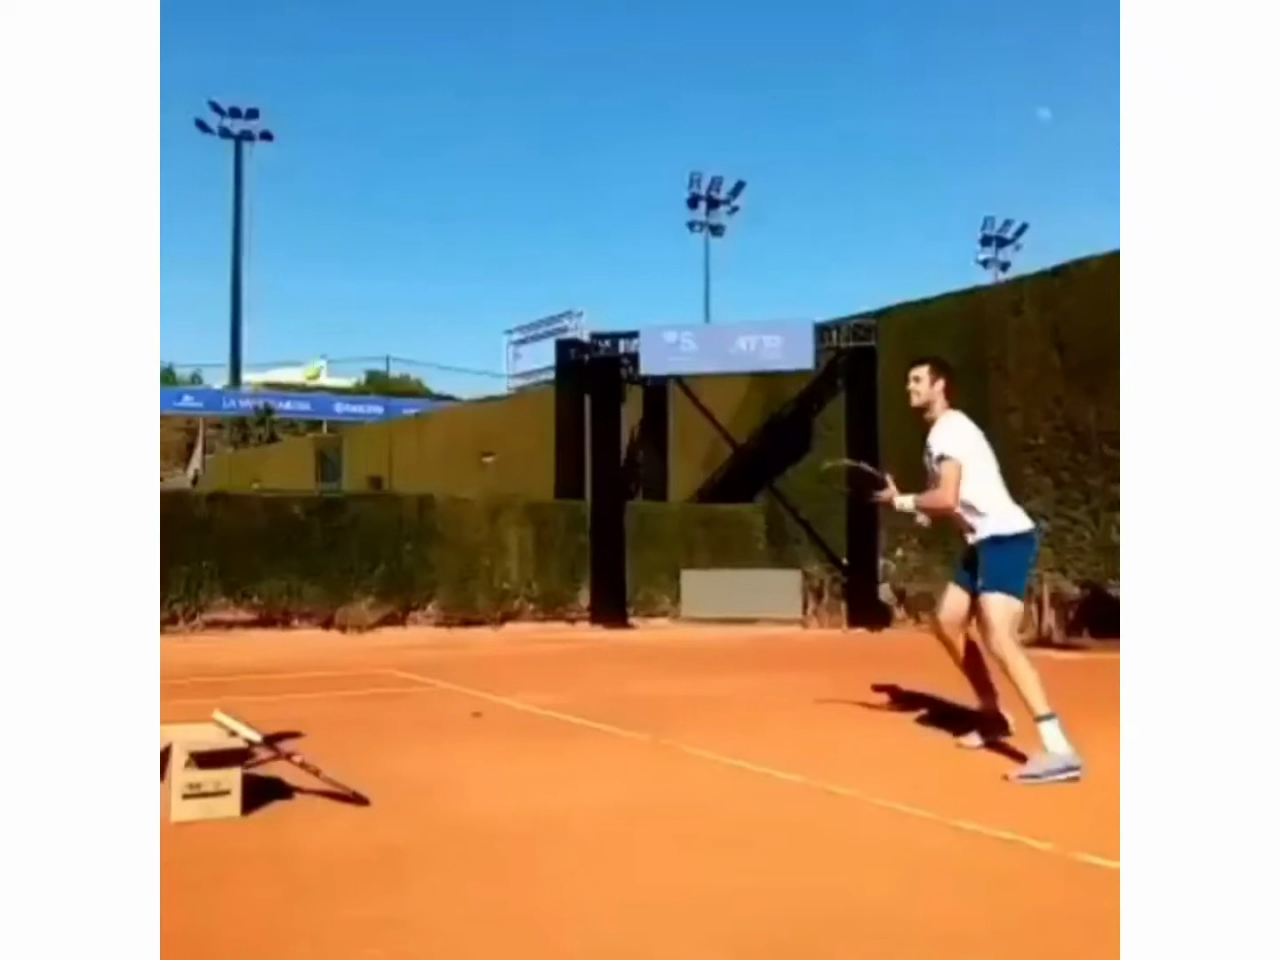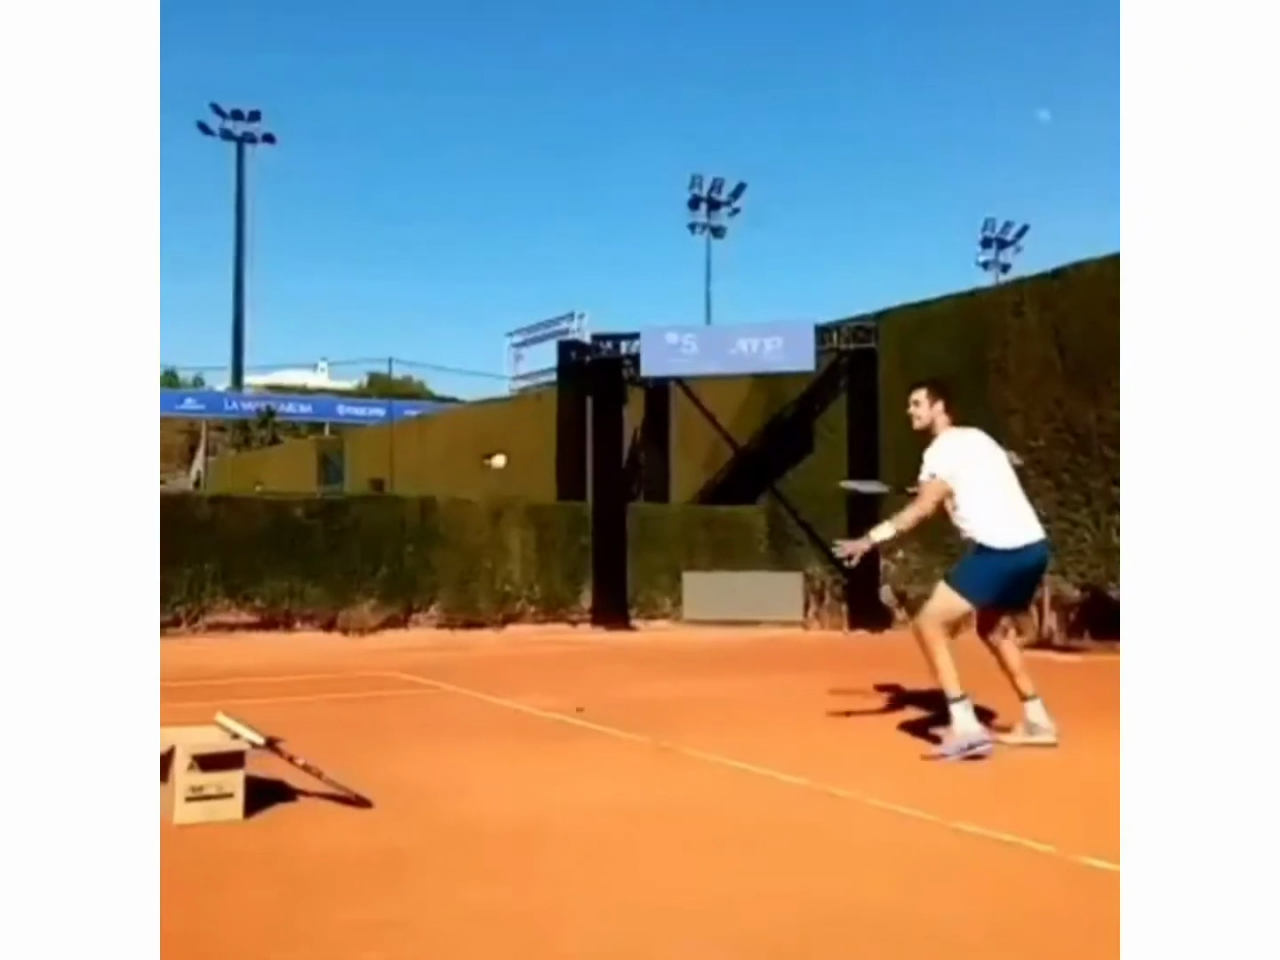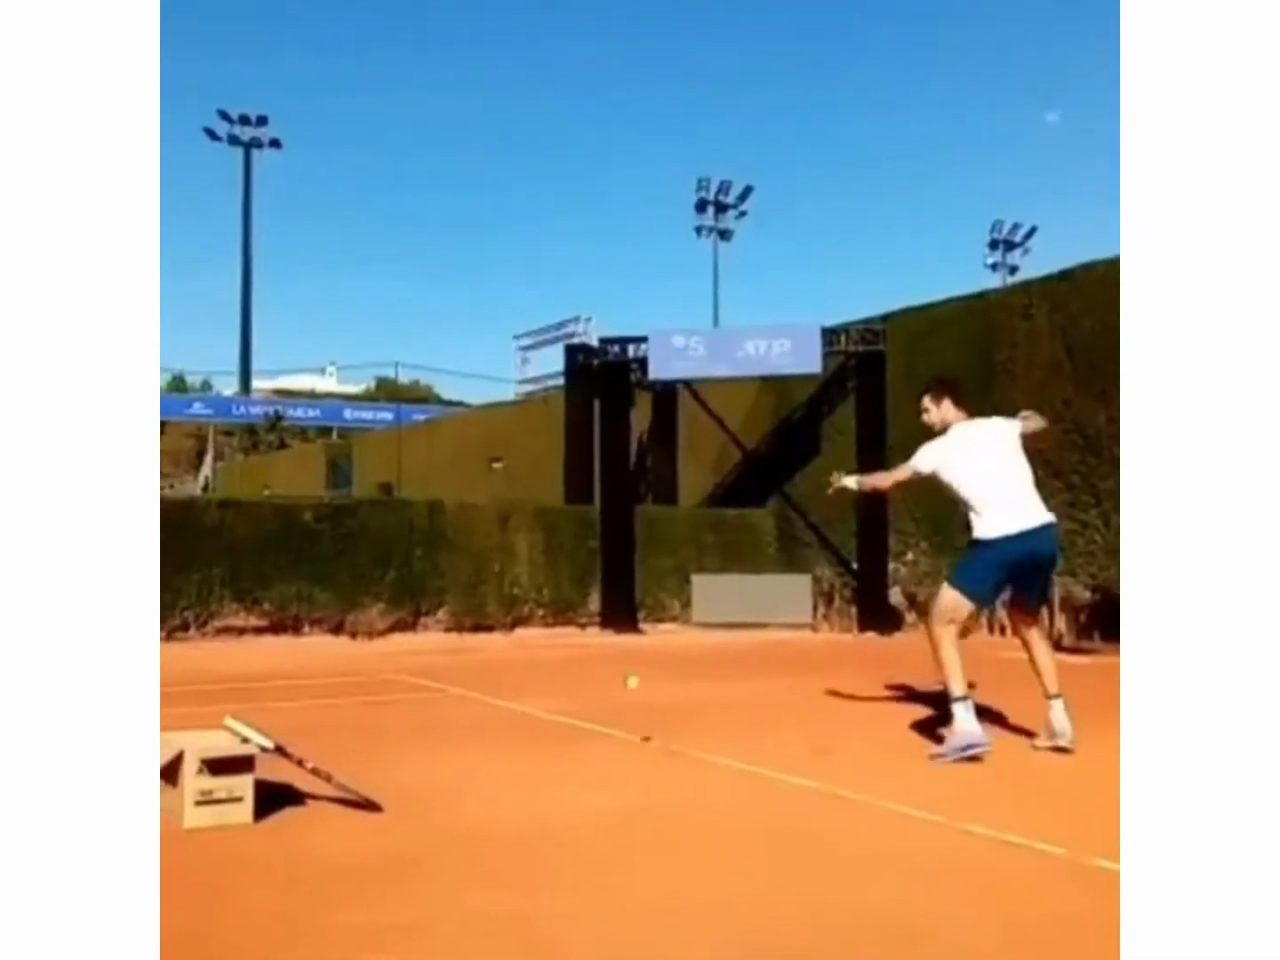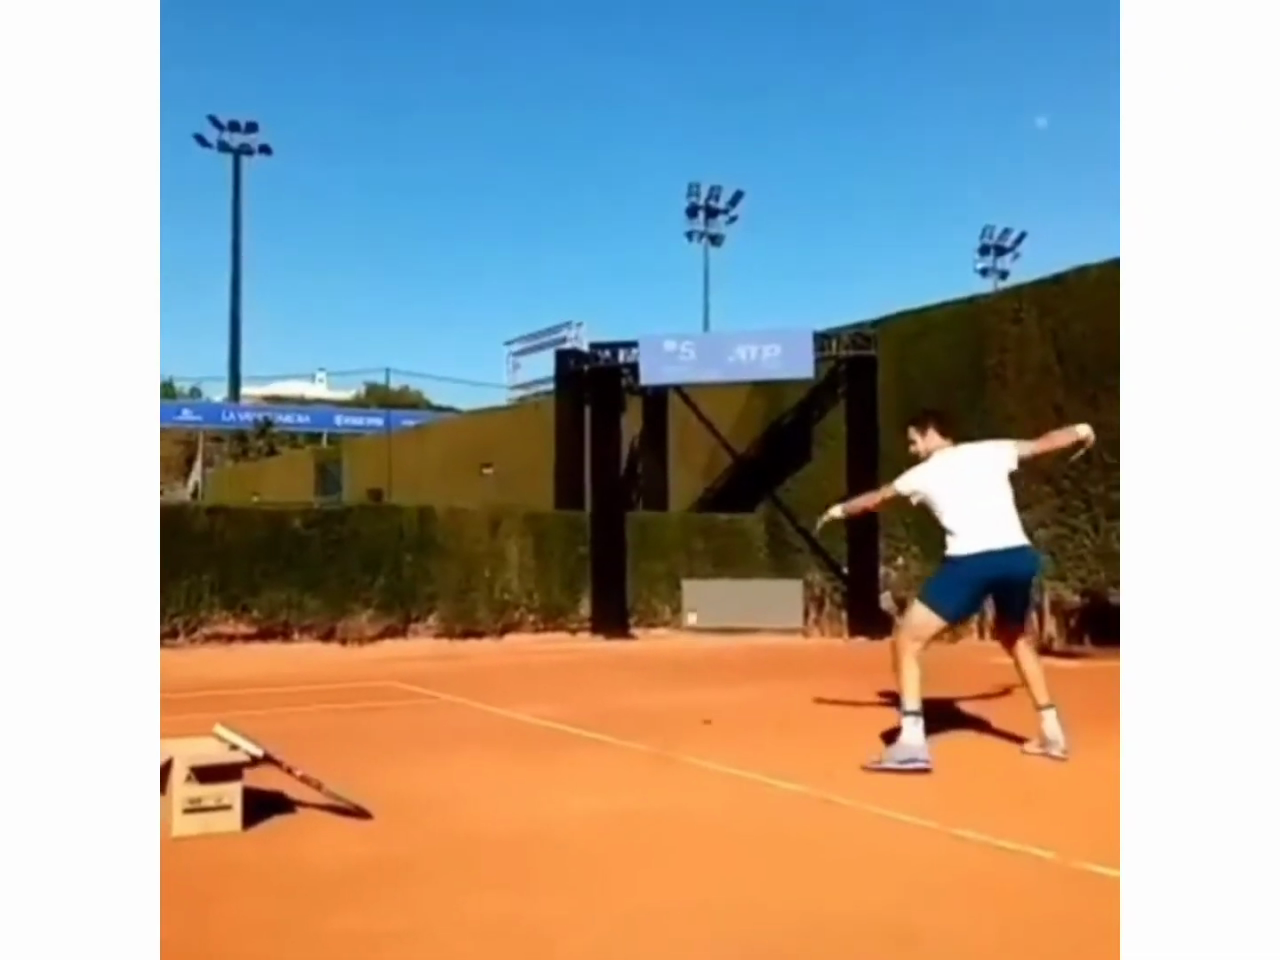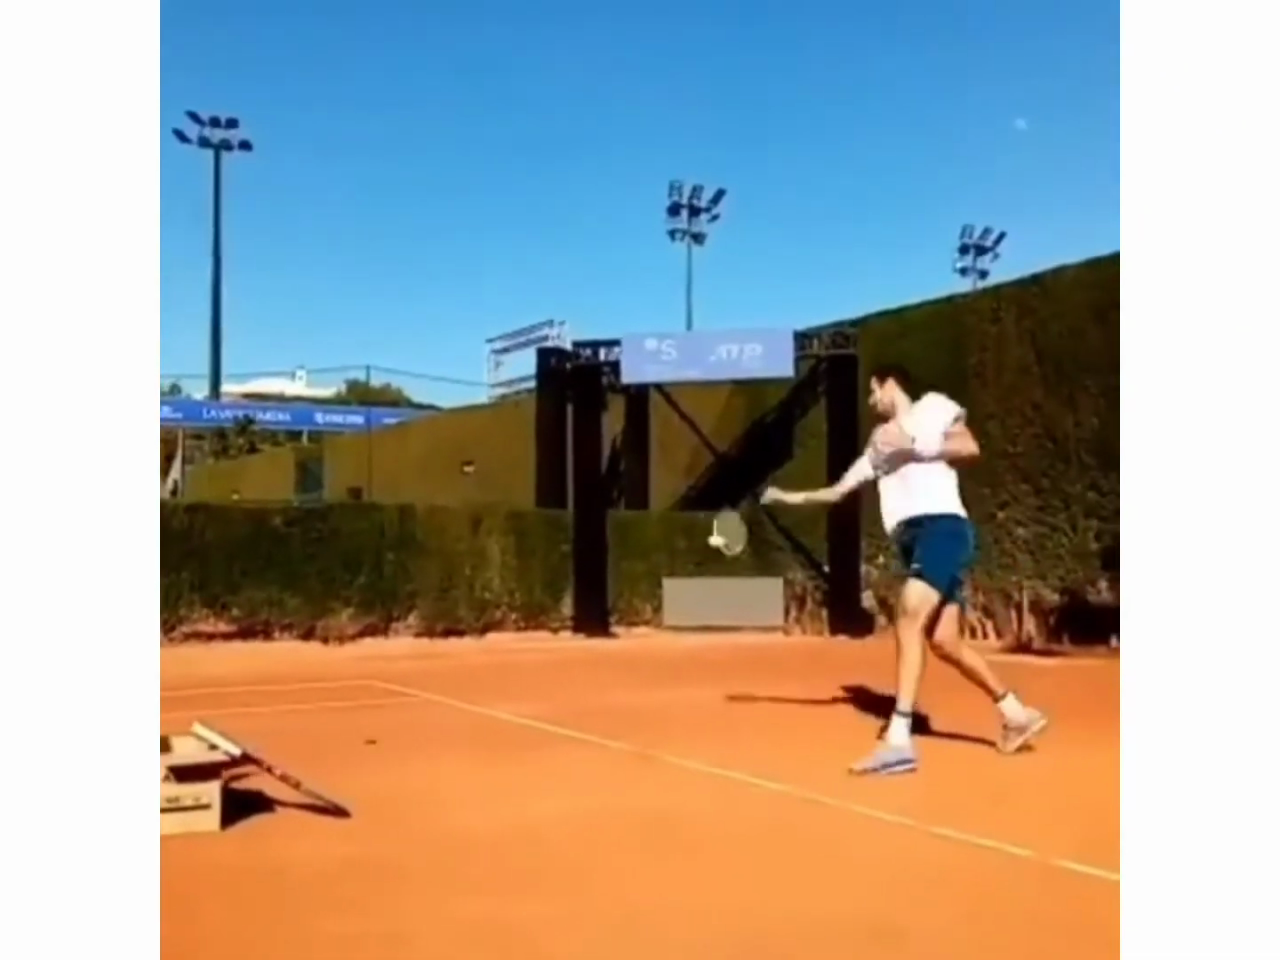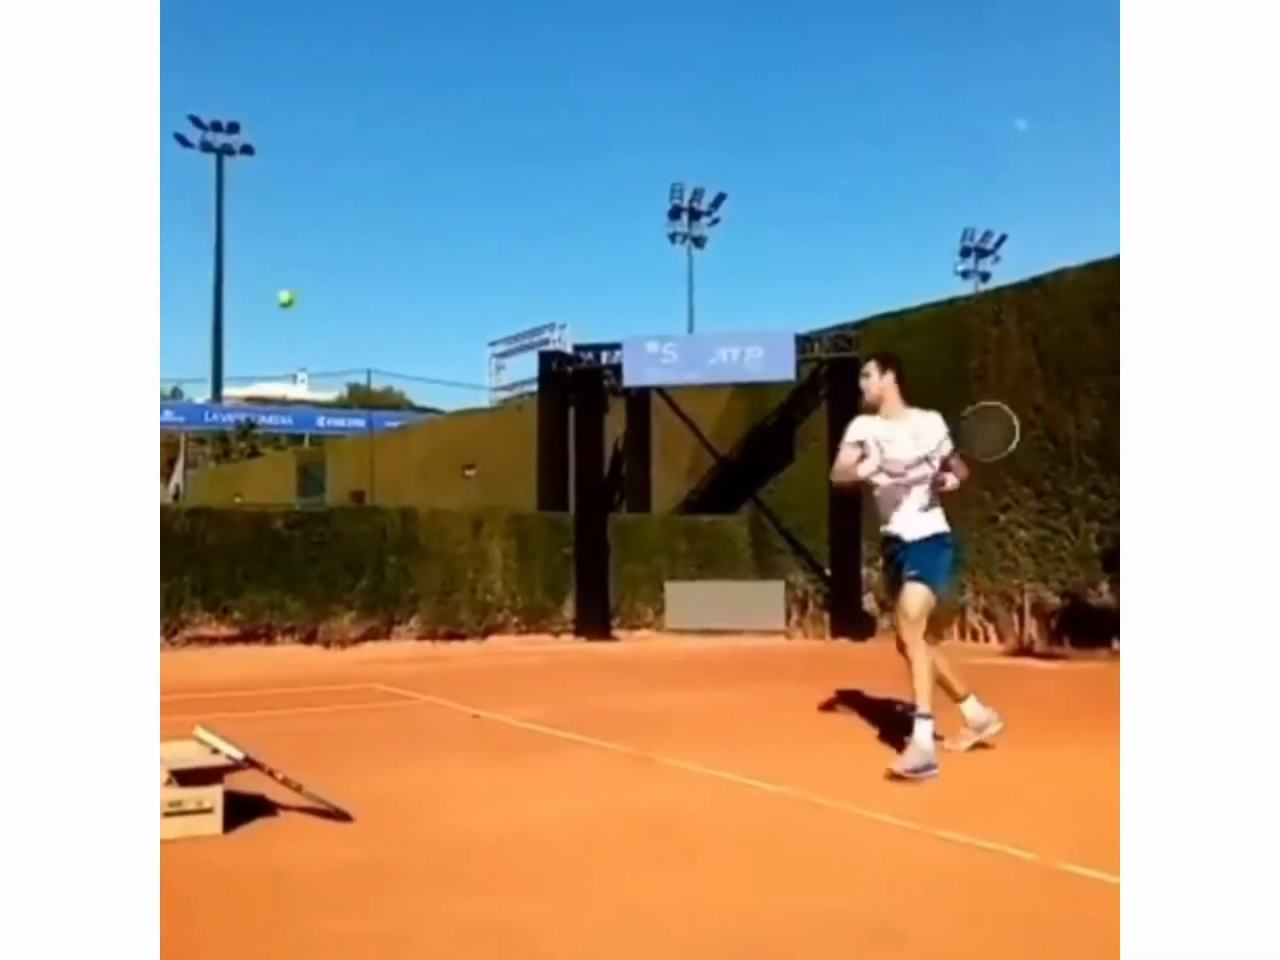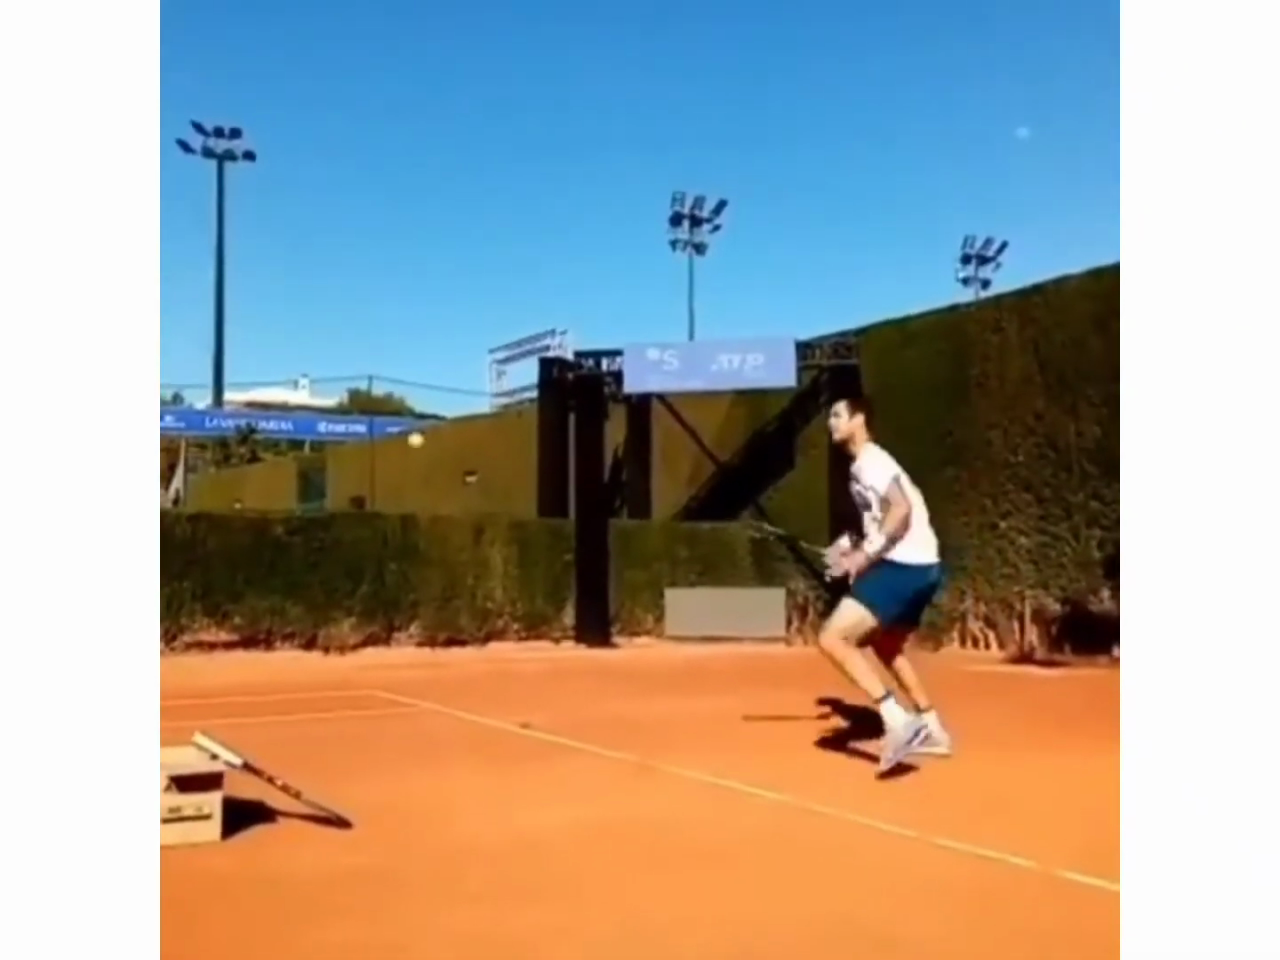
dt=0.7s
person 1, frame 1
left shoulder: (948, 429)
right shoulder: (943, 432)
left elbow: (947, 498)
left wrist: (901, 501)
right wrist: (922, 509)
left hip: (1006, 539)
right hip: (986, 541)
left knee: (999, 640)
right knee: (947, 623)
left ankle: (1058, 751)
right ankle: (993, 716)
person 1, frame 2
left shoulder: (941, 449)
right shoulder: (977, 438)
left elbow: (925, 506)
left wrist: (871, 539)
right wrist: (946, 490)
left hip: (999, 551)
right hip: (1035, 546)
left knee: (928, 625)
right knee: (993, 629)
left ankle: (966, 726)
right ankle: (1037, 722)
person 1, frame 3
left shoulder: (940, 448)
right shoulder: (1001, 426)
left elbow: (886, 481)
right elbow: (1038, 422)
left wrist: (849, 481)
right wrist: (1025, 416)
left hip: (999, 542)
right hip: (1043, 534)
left knee: (941, 626)
right knee: (1027, 624)
left ankle: (967, 728)
right ankle: (1059, 723)
person 1, frame 4
left shoulder: (925, 473)
right shoulder: (991, 450)
left elbow: (874, 498)
right elbow: (1047, 442)
left wrist: (836, 510)
right wrist: (1080, 431)
left hip: (972, 561)
right hip: (1020, 557)
left knee: (906, 641)
right knee: (1015, 639)
left ankle: (911, 741)
right ankle: (1051, 732)
person 1, frame 5
left shoulder: (932, 407)
right shoulder: (879, 442)
left elbow: (970, 447)
right elbow: (840, 490)
left wrist: (918, 448)
right wrist: (793, 497)
left hip: (943, 527)
right hip: (913, 537)
left knee: (909, 623)
right knee: (945, 641)
left ankle: (899, 742)
right ankle: (1016, 713)
person 1, frame 6
left shoulder: (928, 421)
right shoulder: (861, 427)
left elbow: (959, 468)
right elbow: (838, 474)
left wrist: (947, 481)
right wrist: (877, 469)
left hip: (930, 539)
right hip: (895, 542)
left knee: (909, 630)
right knee: (909, 641)
left ankle: (922, 741)
right ankle: (976, 714)
person 1, frame 7
left shoulder: (871, 460)
right shoulder: (859, 467)
left elbow: (902, 509)
left wrist: (865, 553)
right wrist: (847, 543)
left hip: (902, 566)
right hip: (920, 568)
left knee: (832, 639)
right knee: (885, 646)
left ankle: (899, 720)
right ankle: (932, 728)
